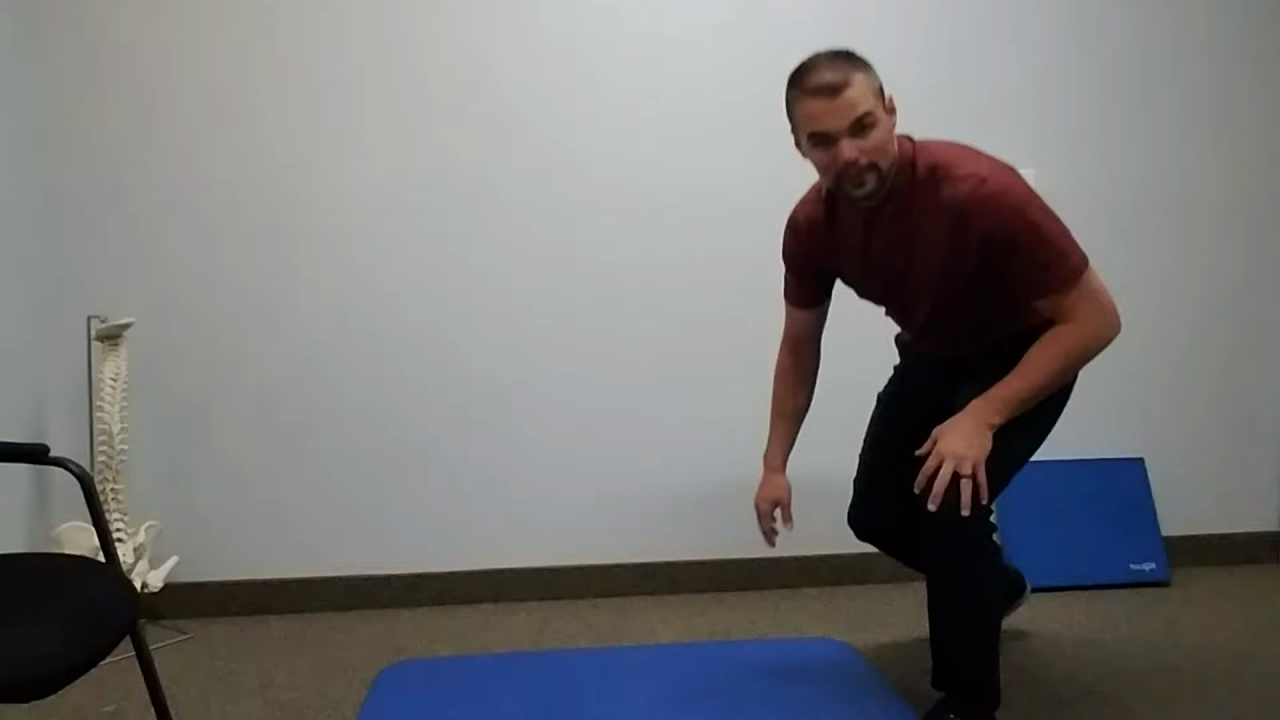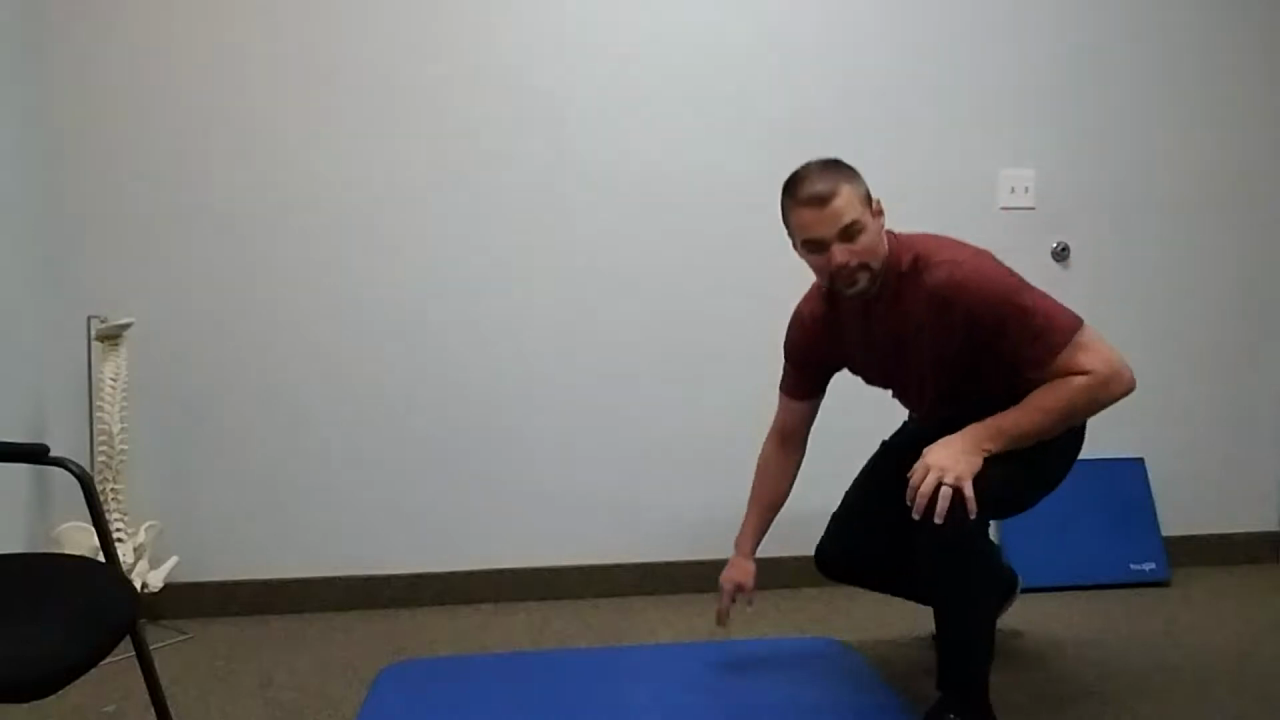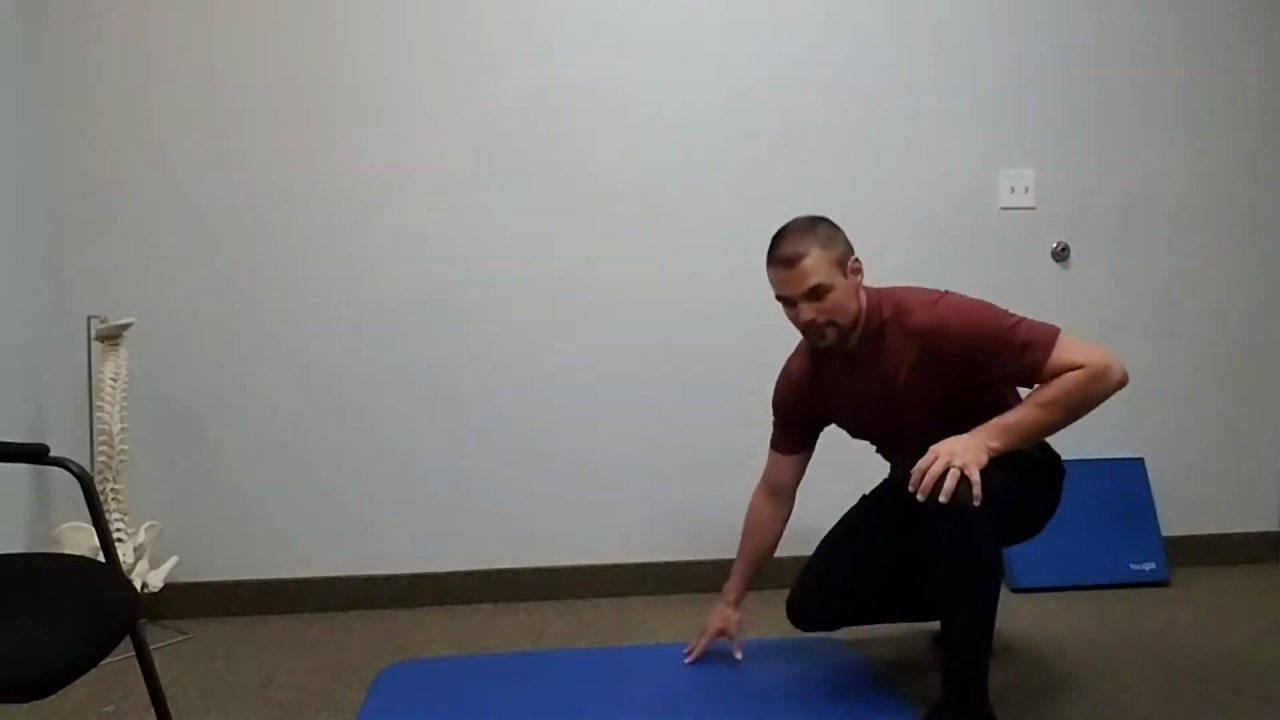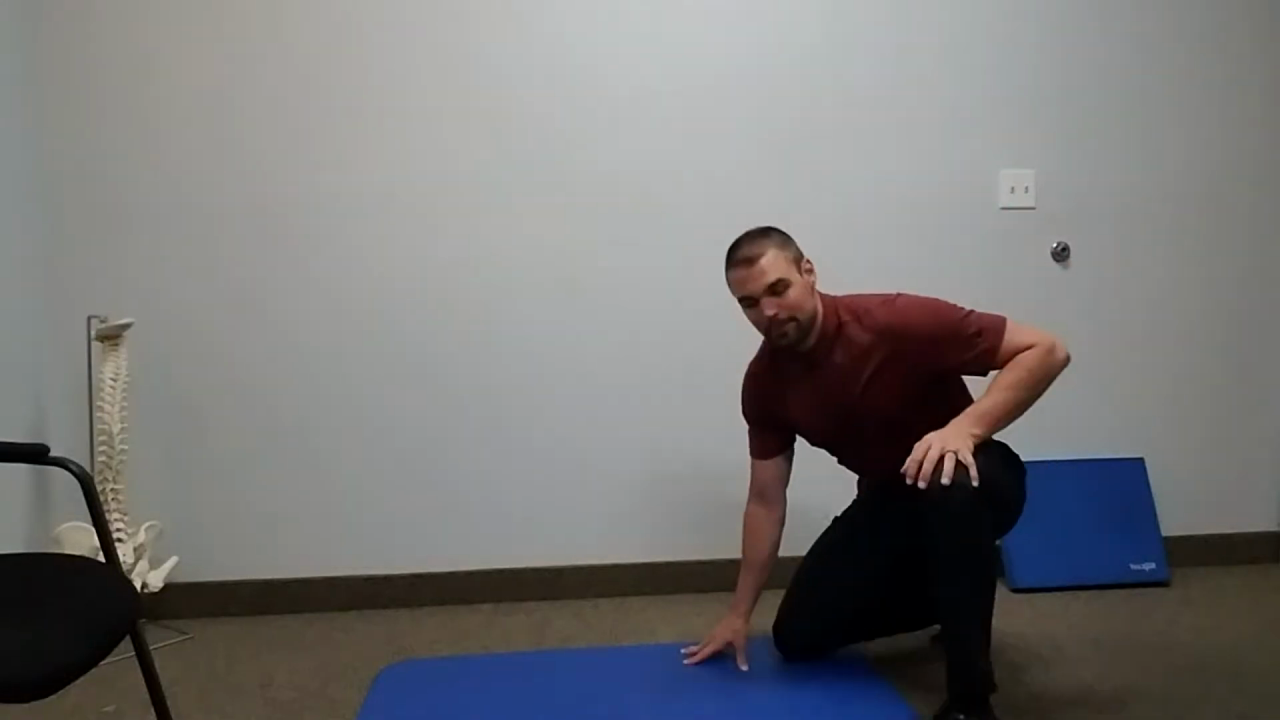
dt=0.2s
person 1, frame 1
left shoulder: (979, 192)
right shoulder: (811, 225)
left elbow: (1096, 319)
right elbow: (799, 348)
left wrist: (982, 418)
right wrist: (773, 466)
left hip: (1026, 359)
right hip: (931, 359)
left knee: (948, 496)
right knee: (876, 514)
right ankle: (991, 583)
person 1, frame 2
left shoulder: (962, 281)
right shoulder: (814, 322)
left elbow: (1107, 374)
right elbow: (787, 438)
left wrist: (976, 440)
right wrist: (745, 551)
left hip: (1024, 430)
right hip: (937, 428)
left knee: (942, 506)
right knee: (844, 553)
right ankle: (983, 585)
person 1, frame 3
left shoulder: (940, 324)
right shoulder: (802, 378)
left elbow: (1102, 370)
right elbow: (775, 493)
left wrist: (982, 440)
right wrist: (730, 601)
left hip: (1012, 478)
right hip: (921, 480)
left knee: (953, 494)
right knee: (813, 605)
right ankle: (965, 596)
person 1, frame 4
left shoulder: (898, 322)
right shoulder: (764, 384)
left elbow: (1045, 350)
right elbow: (766, 499)
left wrist: (964, 428)
right wrist: (739, 614)
left hip: (965, 476)
right hip: (888, 497)
left knee: (950, 487)
right knee: (801, 633)
right ankle: (952, 594)
